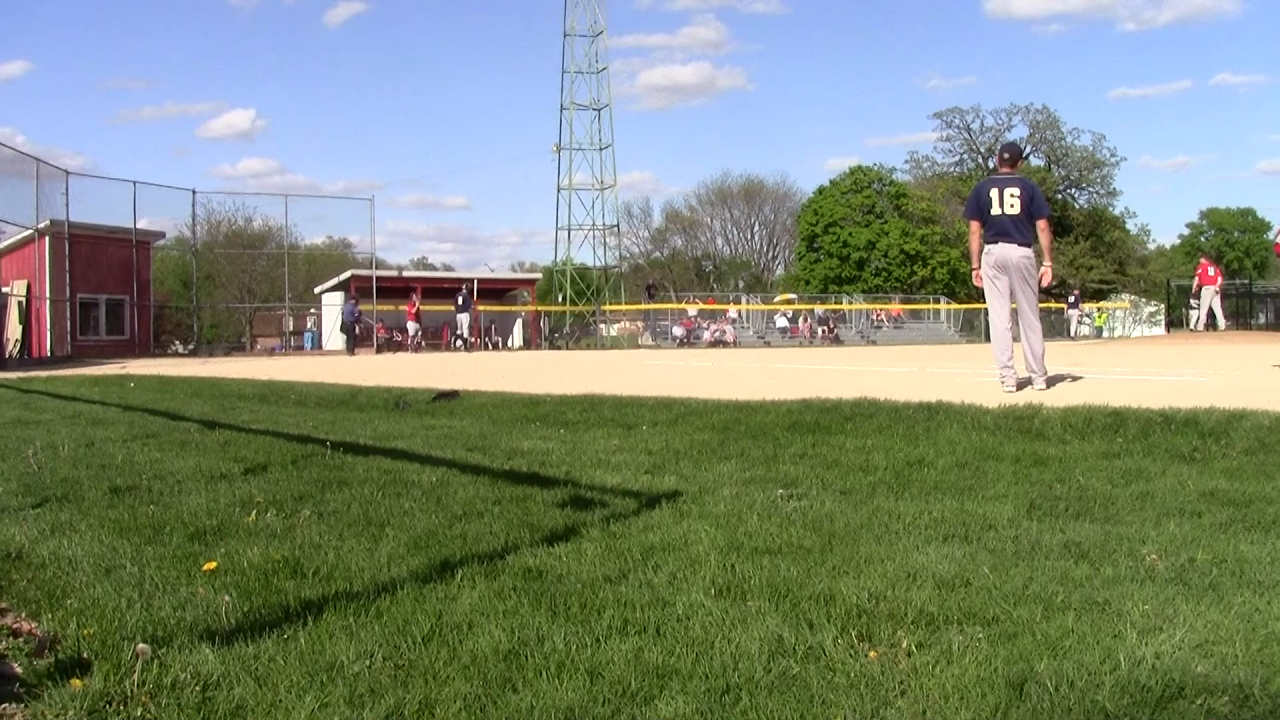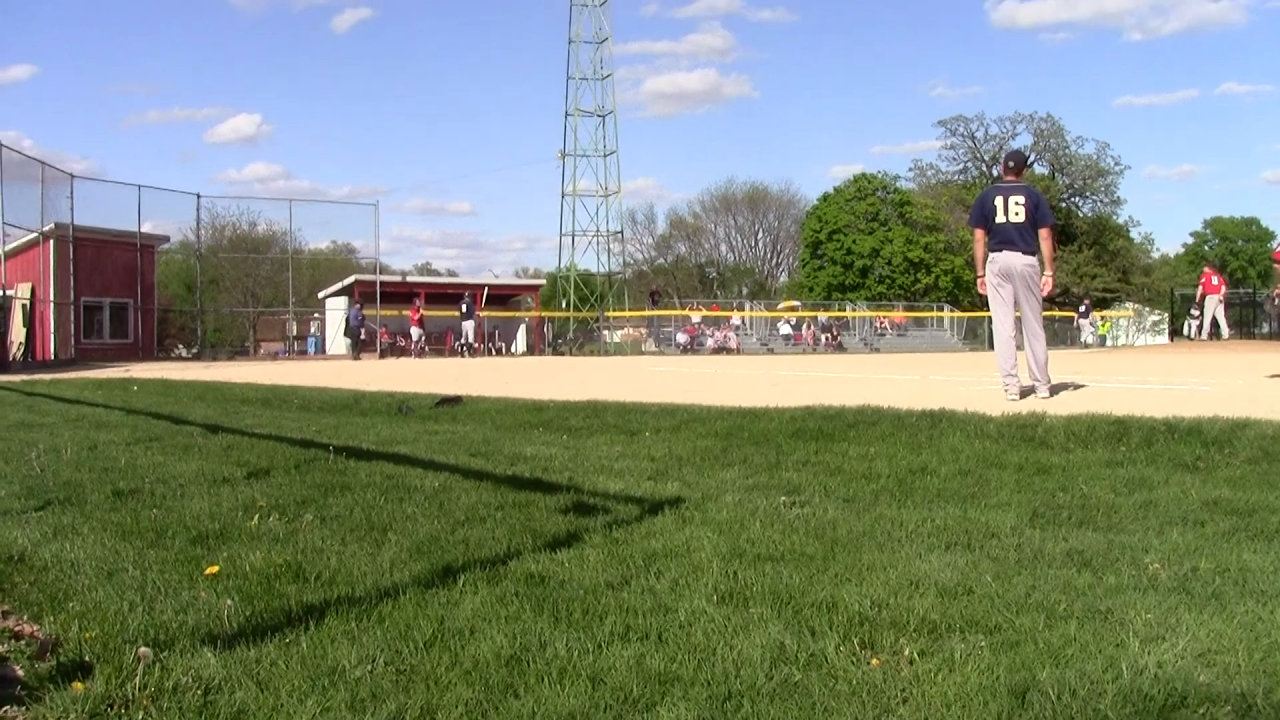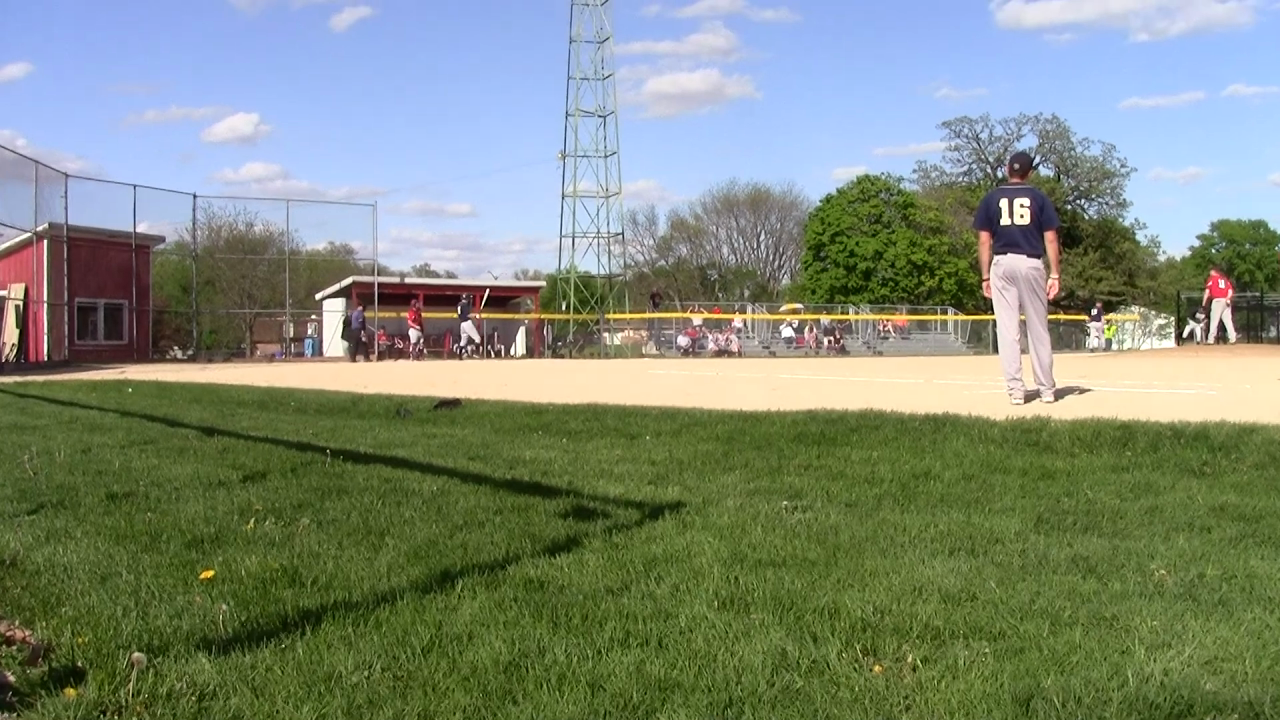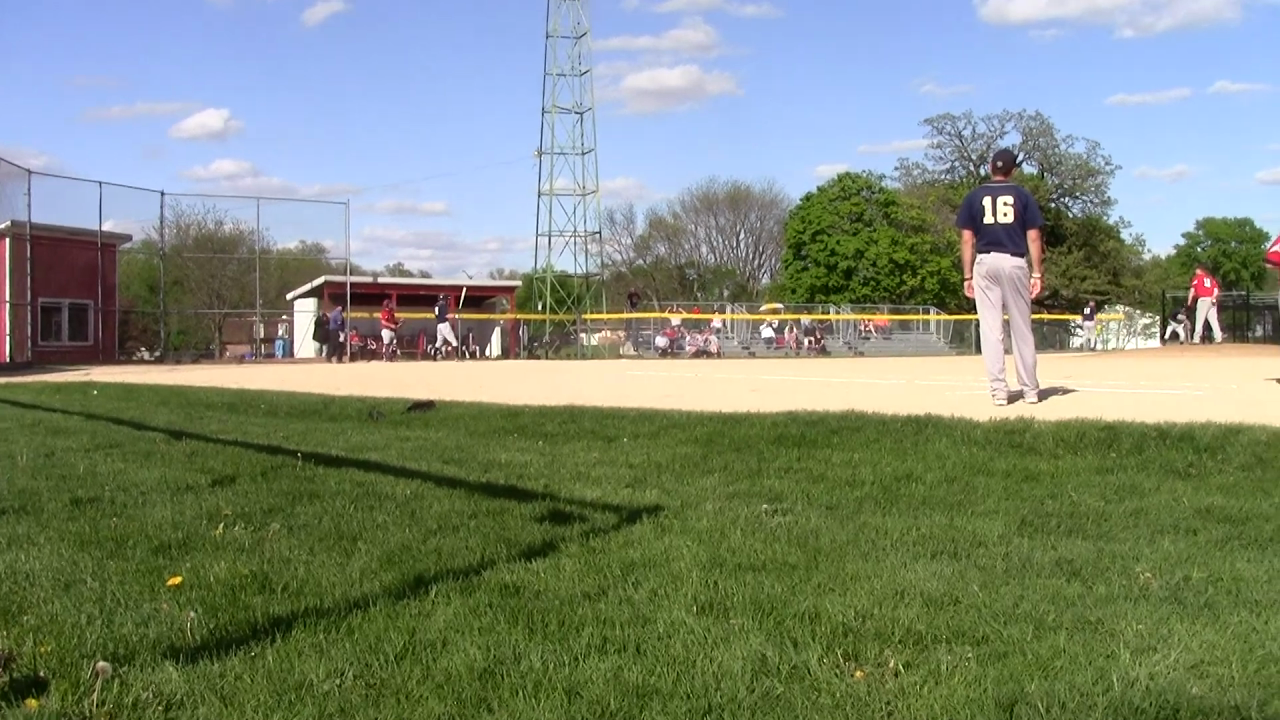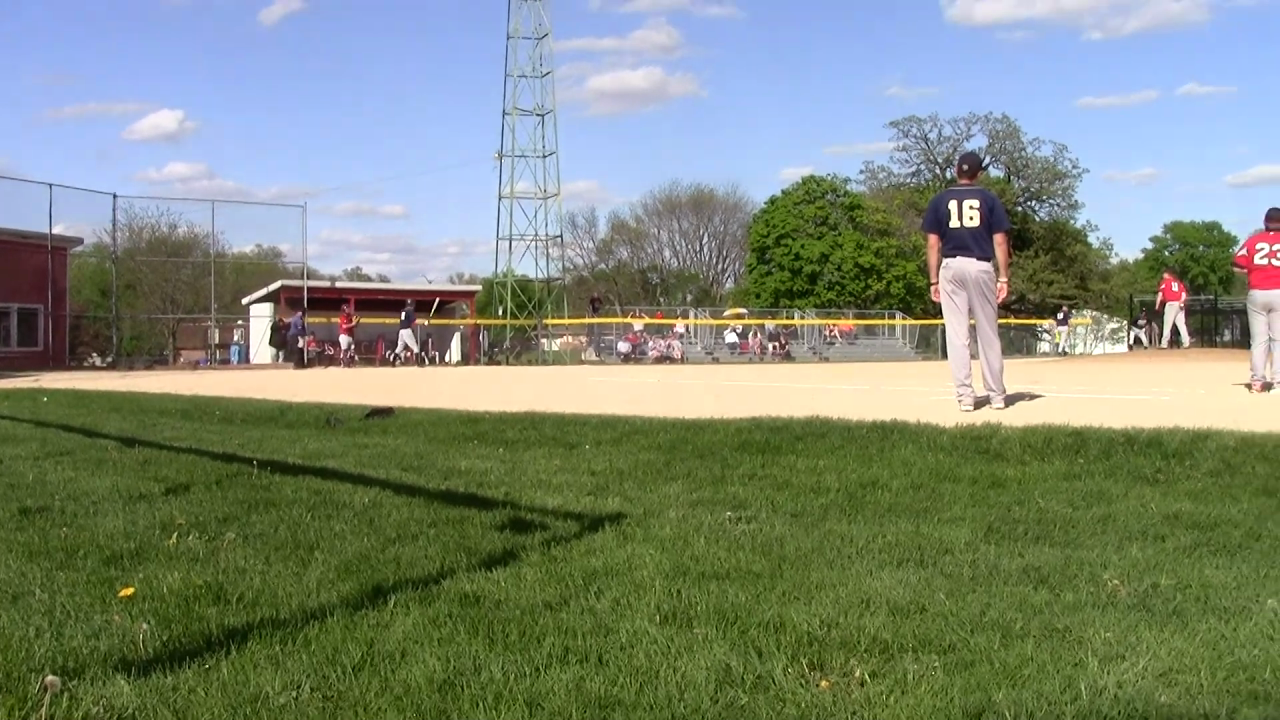
dt=0.3s
person 1, frame 1
left shoulder: (981, 188)
right shoulder: (1029, 187)
left elbow: (974, 230)
right elbow: (1042, 227)
left wrist: (975, 265)
right wrist: (1047, 262)
left hip: (993, 253)
right hip: (1022, 253)
left knee: (999, 318)
right knee: (1029, 317)
left ankle: (1007, 377)
right ankle: (1038, 376)
person 1, frame 2
left shoulder: (986, 196)
right shoulder: (1034, 196)
left elbow: (979, 238)
right elbow: (1045, 236)
left wrist: (980, 273)
right wrist: (1048, 271)
left hip: (997, 262)
right hip: (1026, 262)
left knee: (1003, 326)
right knee: (1033, 325)
left ankle: (1011, 385)
right ankle: (1041, 385)
person 1, frame 3
left shoulder: (991, 198)
right shoulder: (1039, 198)
left elbow: (984, 240)
right elbow: (1050, 238)
left wrist: (985, 276)
right wrist: (1054, 274)
left hip: (1002, 264)
right hip: (1031, 264)
left knee: (1007, 329)
right knee: (1038, 328)
left ankle: (1015, 389)
right ankle: (1046, 388)
person 1, frame 4
left shoulder: (974, 196)
right shoulder: (1023, 196)
left elbow: (967, 239)
right elbow: (1033, 237)
left wrist: (967, 275)
right wrist: (1037, 273)
left hip: (985, 263)
right hip: (1015, 264)
left knee: (990, 329)
right knee: (1021, 328)
left ankle: (998, 390)
right ankle: (1030, 389)
person 1, frame 5
left shoulder: (940, 200)
right shoulder: (989, 199)
left elbow: (933, 244)
right elbow: (1000, 241)
left wrist: (933, 280)
right wrist: (1003, 277)
left hip: (951, 268)
right hip: (981, 268)
left knee: (957, 334)
right knee: (988, 334)
left ankle: (965, 395)
right ankle: (996, 395)
